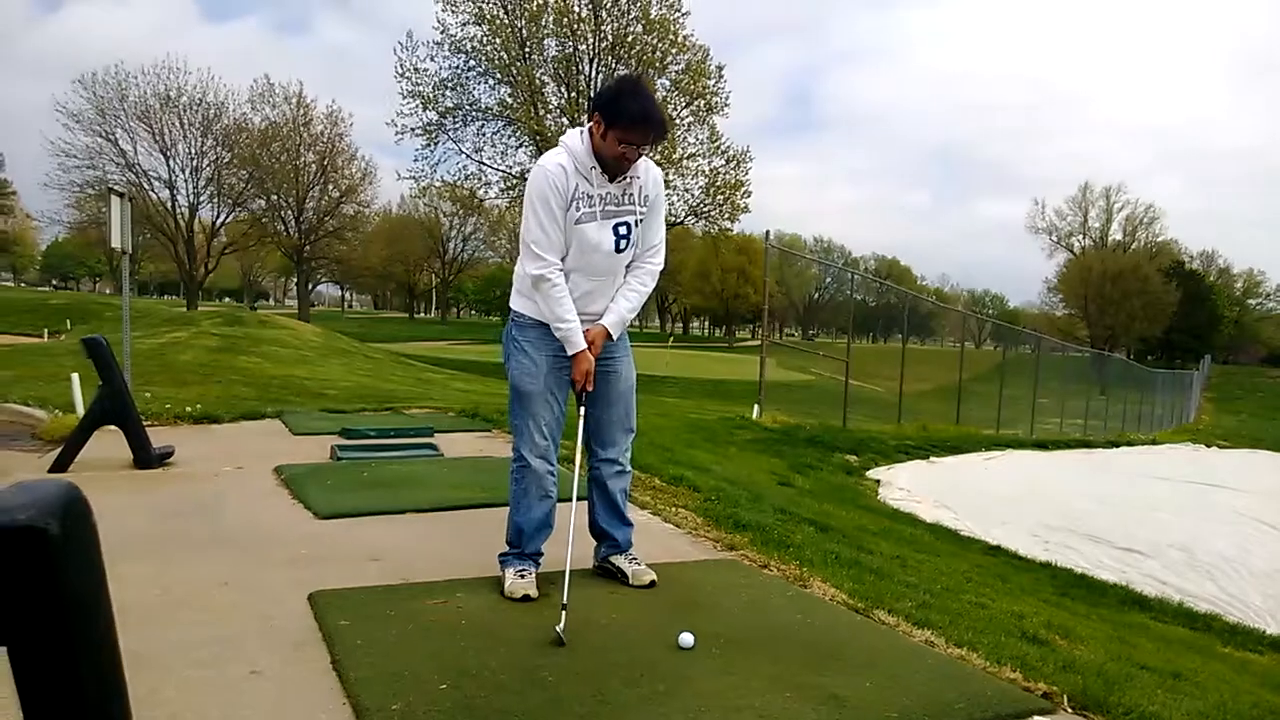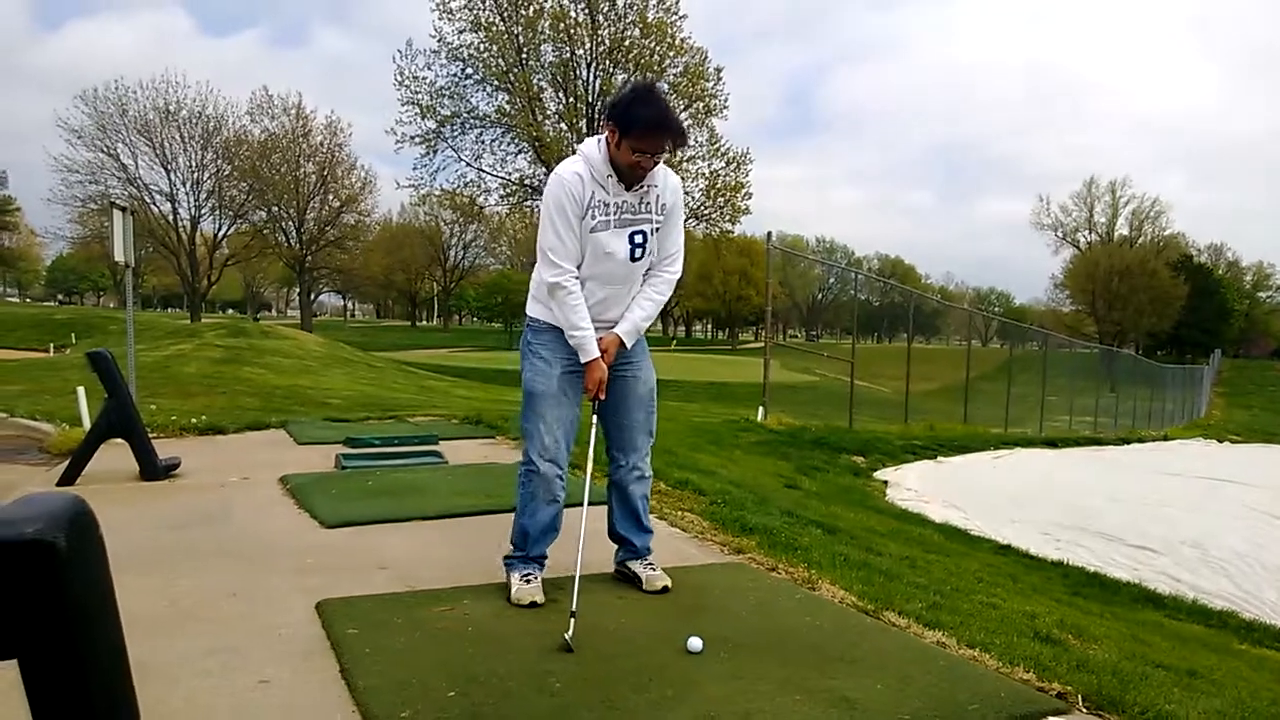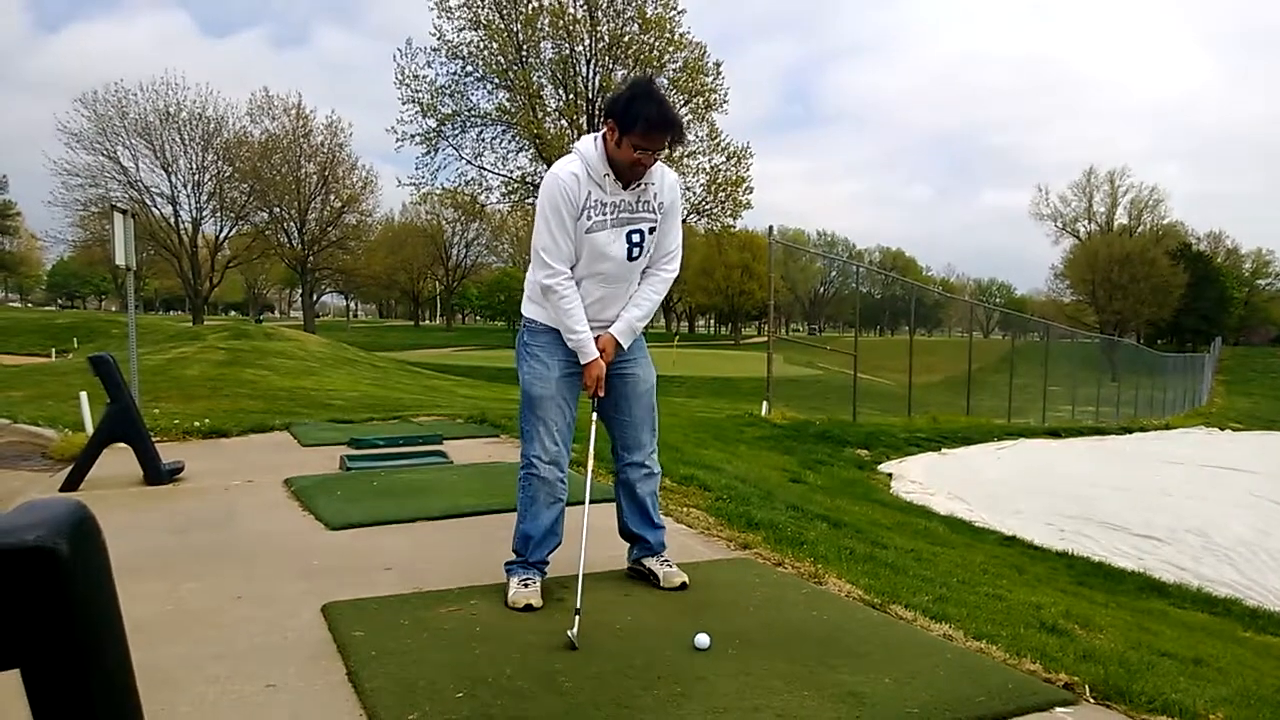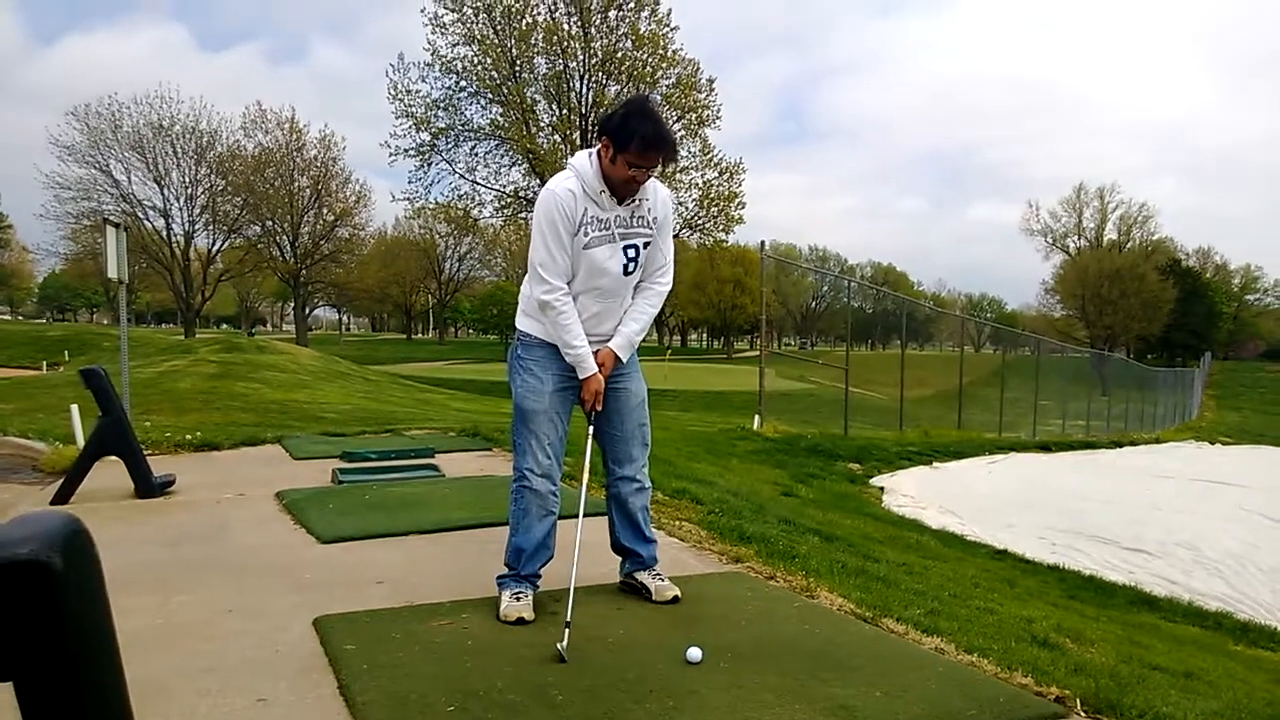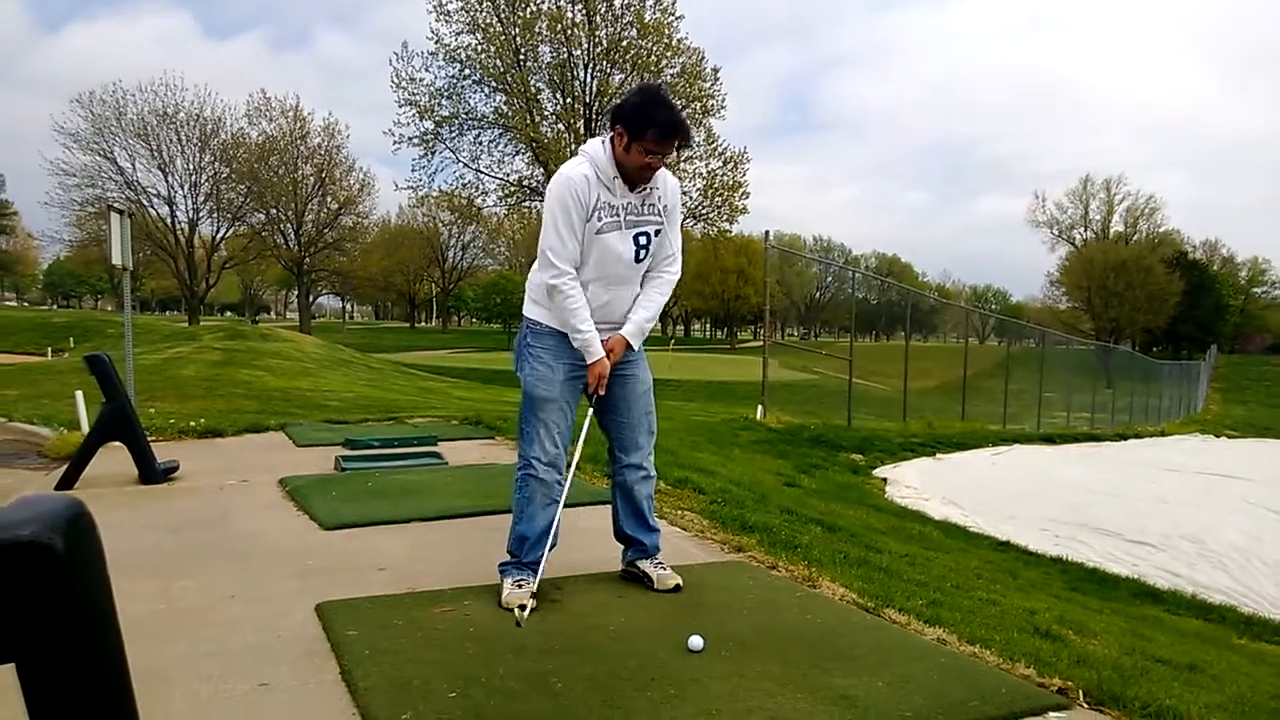
dt=0.5s
person 1, frame 1
left shoulder: (649, 179)
right shoulder: (554, 172)
left elbow: (648, 263)
right elbow: (543, 268)
left wrist: (606, 328)
right wrist: (575, 345)
left hip: (608, 330)
right hip: (542, 327)
left knee: (614, 450)
right knee: (536, 452)
left ankle: (614, 549)
right ankle: (521, 558)
person 1, frame 2
left shoulder: (668, 187)
right shoulder: (570, 180)
left elbow: (666, 270)
right elbow: (559, 276)
left wrist: (620, 336)
right wrist: (589, 354)
left hip: (625, 336)
right hip: (557, 332)
left knee: (633, 456)
right knee: (546, 455)
left ankle: (634, 553)
right ankle: (526, 561)
person 1, frame 3
left shoulder: (665, 185)
right shoulder: (565, 179)
left elbow: (662, 269)
right elbow: (552, 275)
left wrist: (616, 336)
right wrist: (586, 352)
left hip: (623, 335)
right hip: (554, 333)
left knee: (639, 452)
right knee: (545, 459)
left ankle: (647, 551)
right ankle: (527, 567)
person 1, frame 4
left shoulder: (658, 199)
right shoulder: (561, 195)
left elbow: (656, 282)
right elbow: (550, 291)
left wrist: (614, 350)
right wrist: (585, 366)
left hip: (616, 349)
right hip: (548, 346)
left knee: (631, 466)
right knee: (538, 472)
left ankle: (639, 564)
right ankle: (520, 580)
person 1, frame 5
left shoulder: (666, 188)
right shoulder: (575, 180)
left elbow: (666, 269)
right elbow: (560, 277)
left wrist: (628, 336)
right wrist: (592, 352)
left hip: (621, 337)
right hip: (555, 334)
left knee: (636, 452)
right knee: (544, 459)
left ankle: (641, 552)
right ankle: (521, 567)
